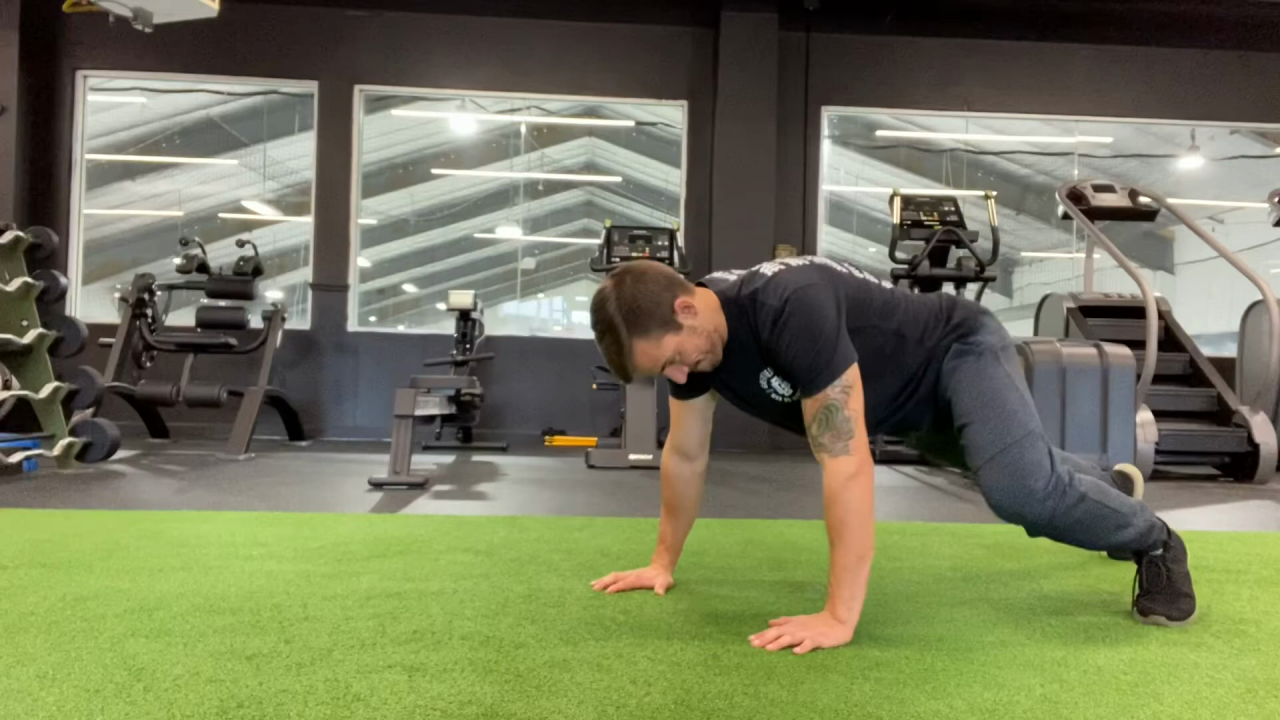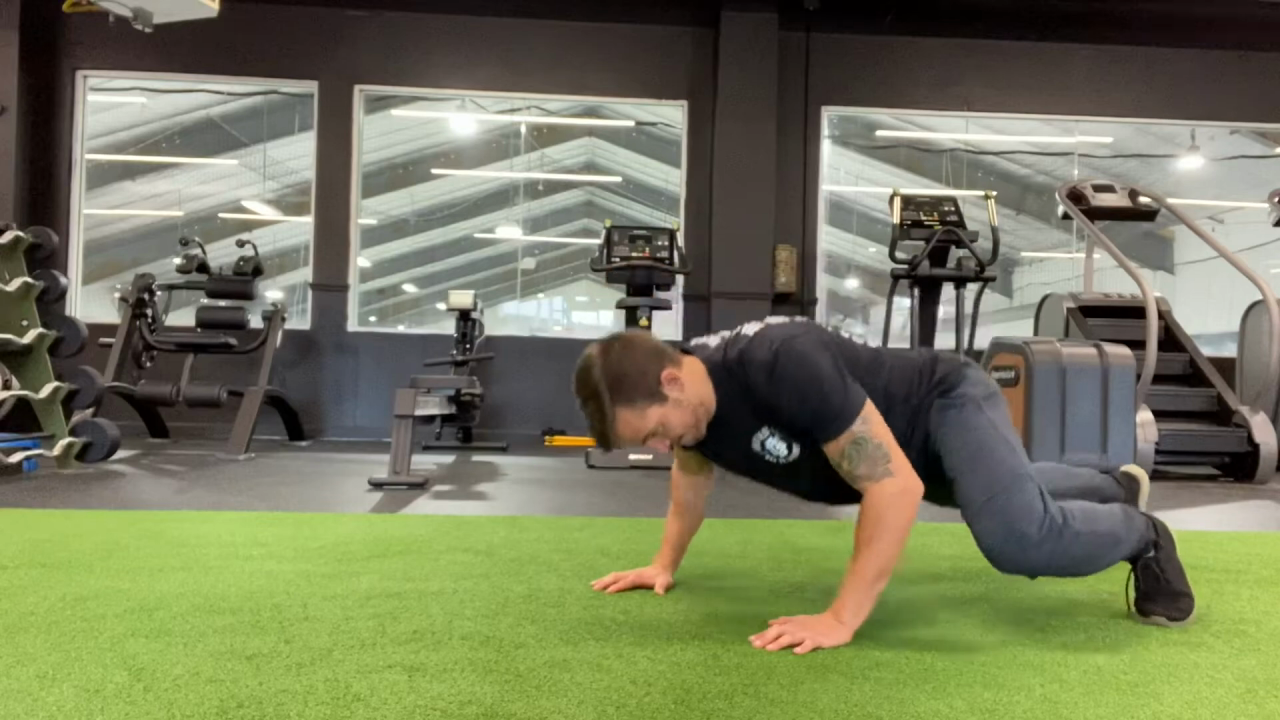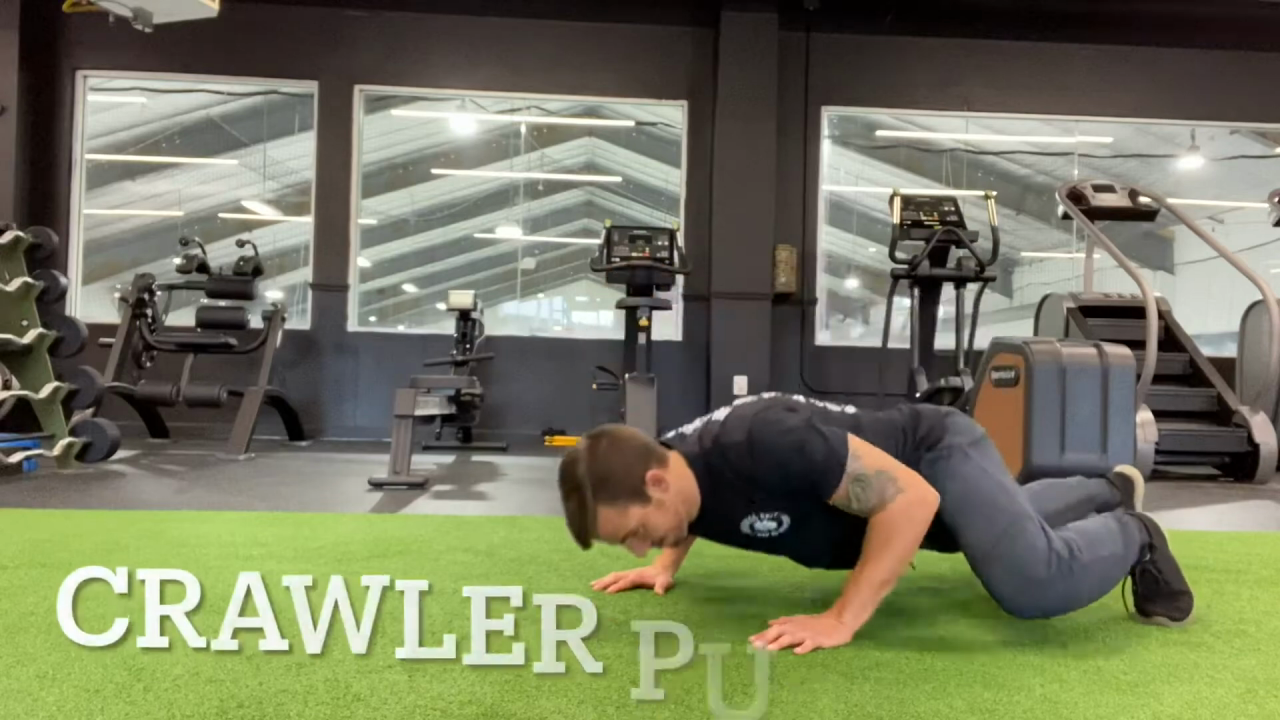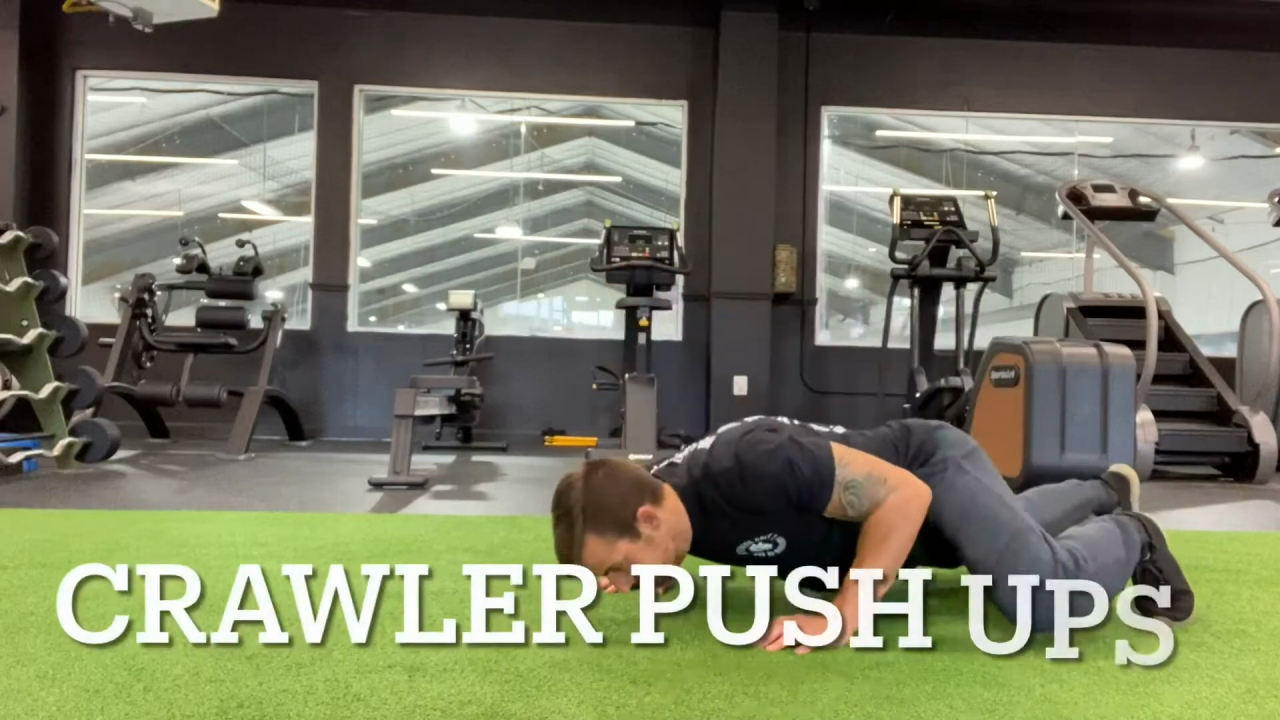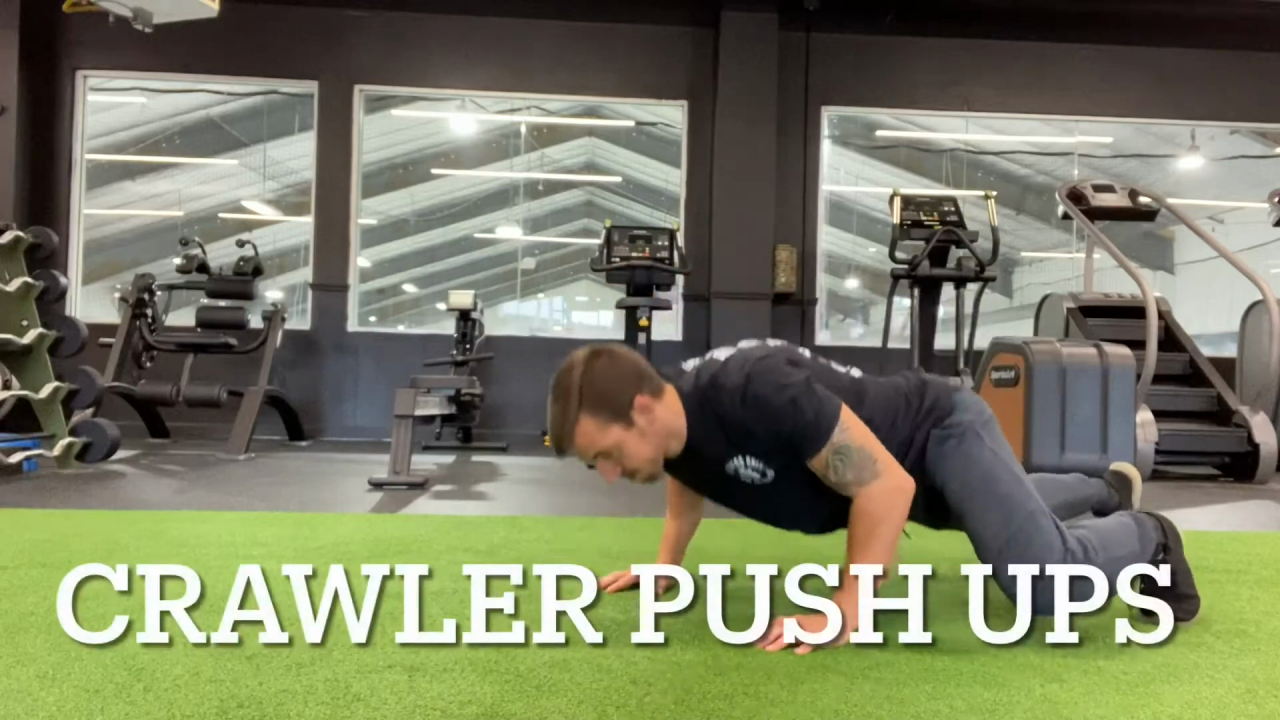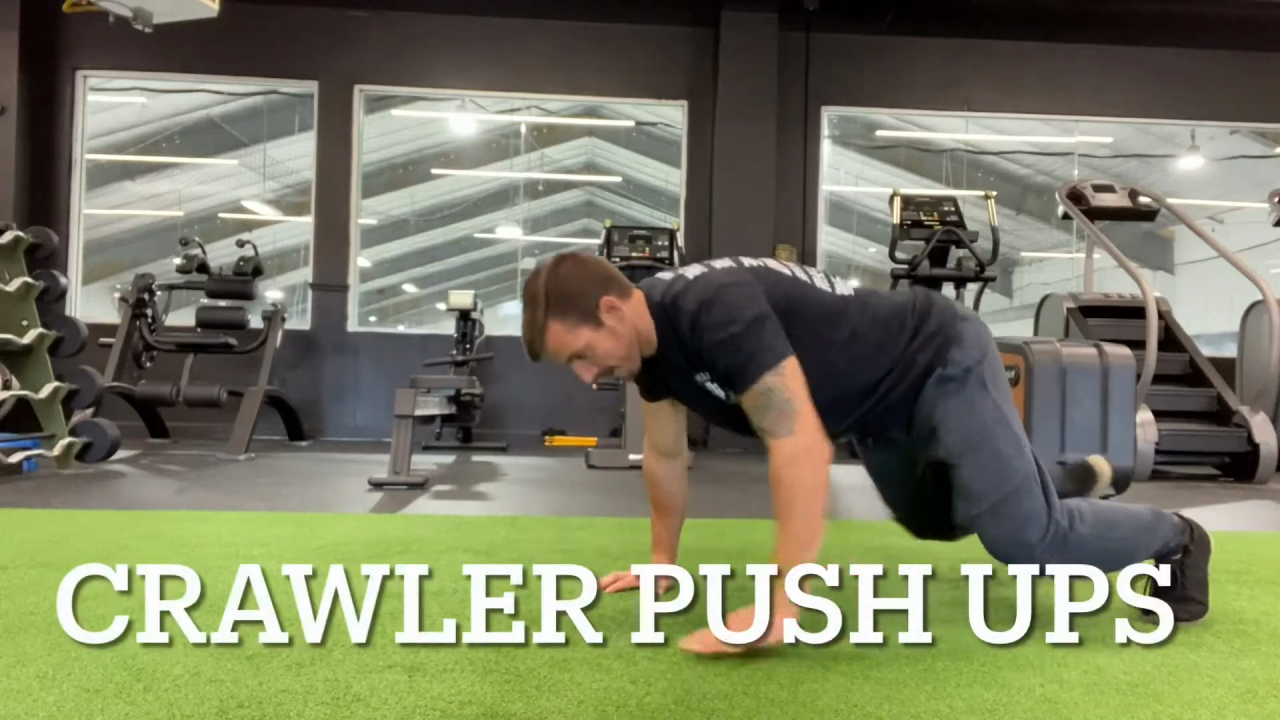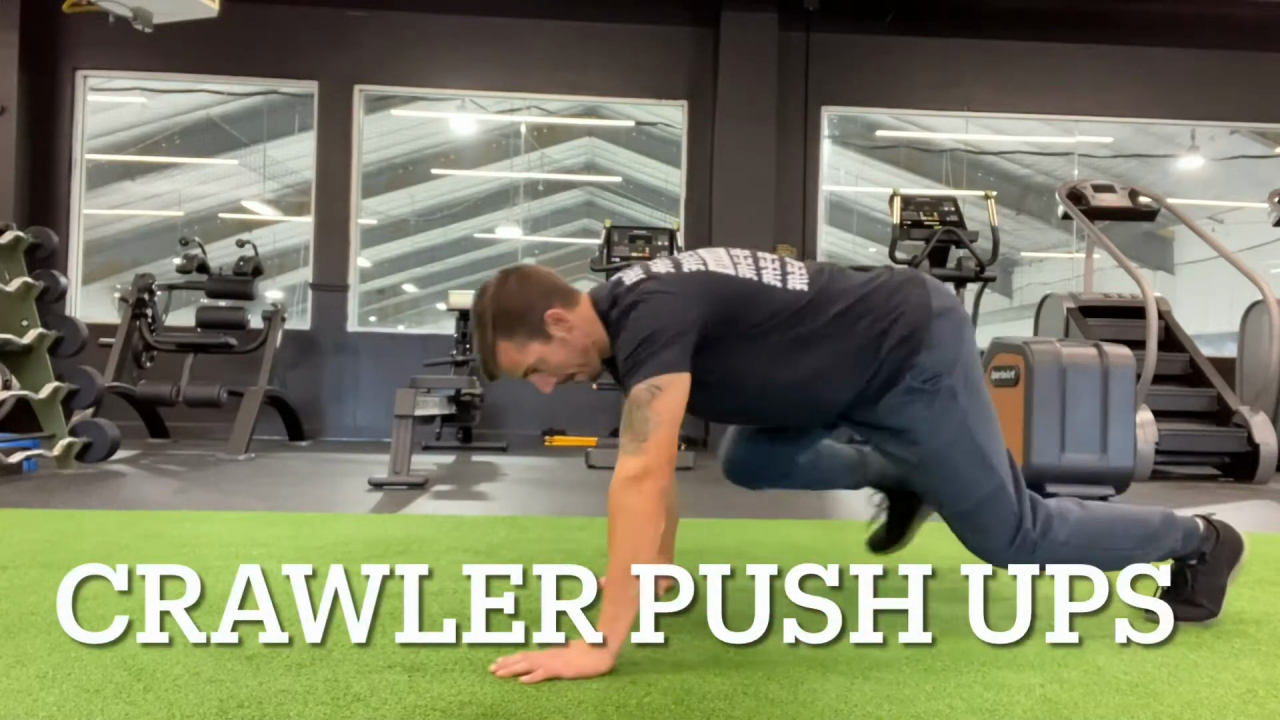
dt=0.3s
person 1, frame 1
left shoulder: (790, 307)
right shoulder: (684, 335)
left elbow: (847, 464)
right elbow: (685, 453)
left wrist: (839, 617)
right wrist: (663, 561)
left hip: (960, 349)
right hip: (909, 386)
left knee: (1021, 490)
right knee: (1004, 460)
left ankle: (1151, 538)
right ankle: (1112, 485)
person 1, frame 2
left shoulder: (780, 366)
right shoulder: (679, 393)
left elbow: (895, 487)
right elbow: (695, 472)
left wrist: (842, 618)
right wrist: (665, 563)
left hip: (949, 402)
right hip: (906, 427)
left knee: (1017, 535)
right knee: (1001, 489)
left ankle: (1139, 536)
right ankle: (1115, 488)
person 1, frame 3
left shoulder: (759, 448)
right shoulder: (676, 467)
left elbow: (912, 497)
left wrist: (842, 620)
right wrist: (664, 566)
left hip: (934, 456)
right hip: (898, 486)
left knee: (1033, 581)
right knee: (1009, 520)
left ankle: (1129, 538)
right ankle: (1110, 490)
person 1, frame 4
left shoulder: (748, 469)
right shoulder: (672, 494)
left elbow: (904, 493)
left wrist: (844, 615)
right wrist: (661, 569)
left hip: (930, 467)
right hip: (895, 500)
left knee: (1038, 589)
right knee: (1008, 526)
left ankle: (1128, 538)
right ankle: (1107, 491)
person 1, frame 5
left shoulder: (756, 389)
right shoulder: (671, 412)
left elbow: (888, 484)
right elbow: (691, 476)
left wrist: (846, 609)
right wrist: (667, 563)
left hip: (940, 428)
right hip: (904, 459)
left knee: (1037, 574)
right knee: (1004, 508)
left ankle: (1146, 539)
right ankle: (1109, 490)
person 1, frame 6
left shoulder: (714, 312)
right shoulder: (650, 336)
left elbow: (800, 448)
right elbow: (665, 455)
left wrist: (785, 607)
right wrist: (662, 560)
left hip: (942, 361)
right hip: (881, 395)
left knee: (1025, 541)
right knee: (935, 517)
left ankle: (1170, 536)
right ankle: (1070, 478)
person 1, frame 7
left shoulder: (648, 318)
right shoulder: (626, 327)
left elbow: (640, 477)
right elbow: (654, 463)
left wrist: (604, 643)
right wrist: (657, 569)
left hip: (914, 348)
right hip: (852, 361)
left knee: (1008, 532)
right knee: (749, 461)
left ankle: (1196, 540)
right ankle: (902, 482)
